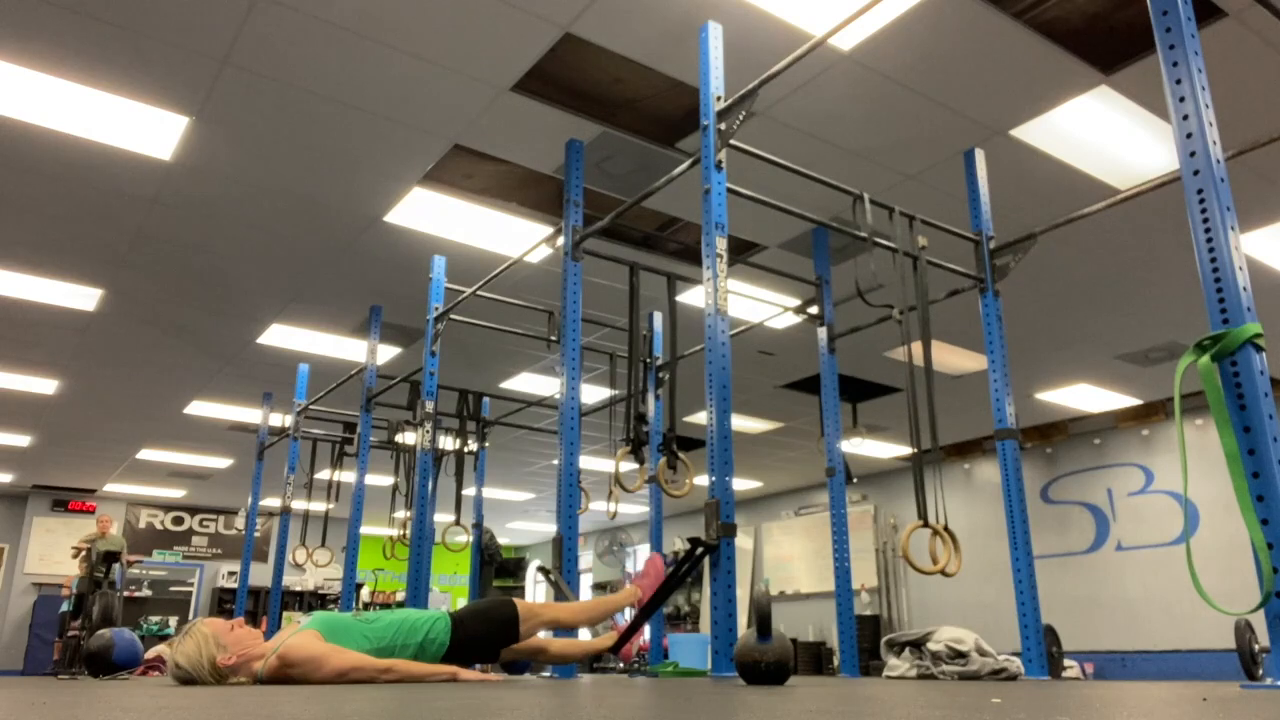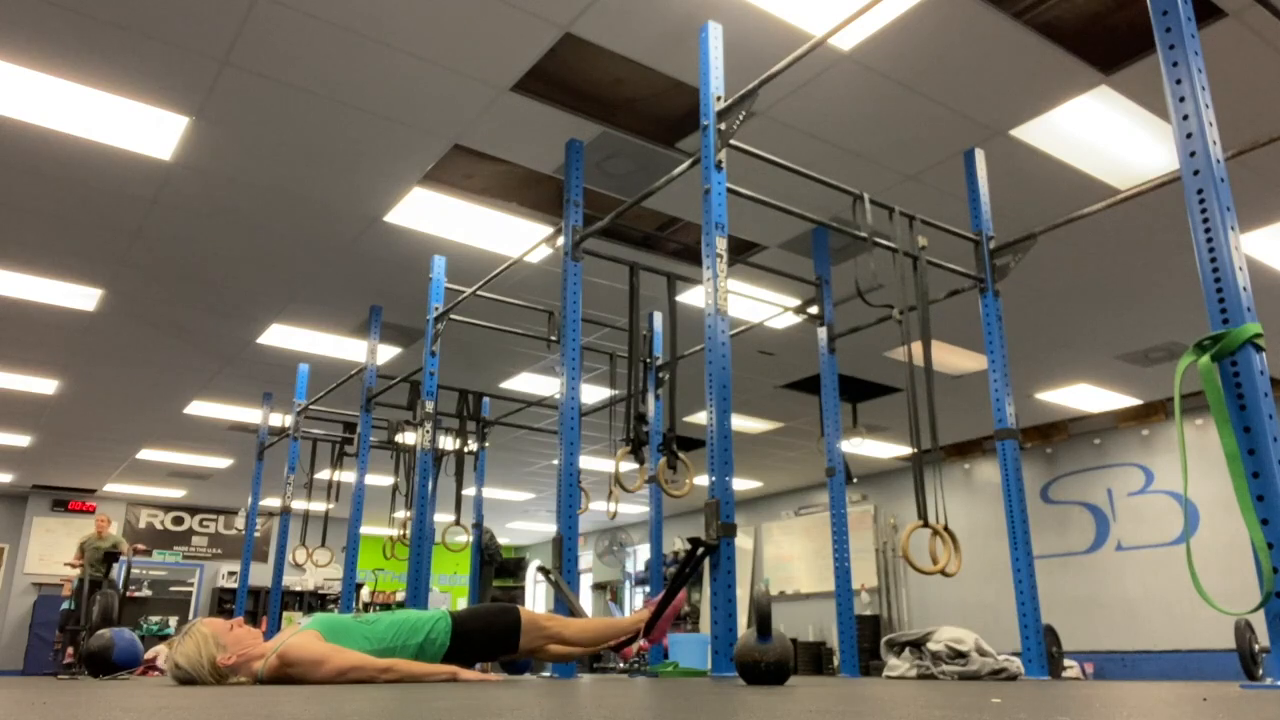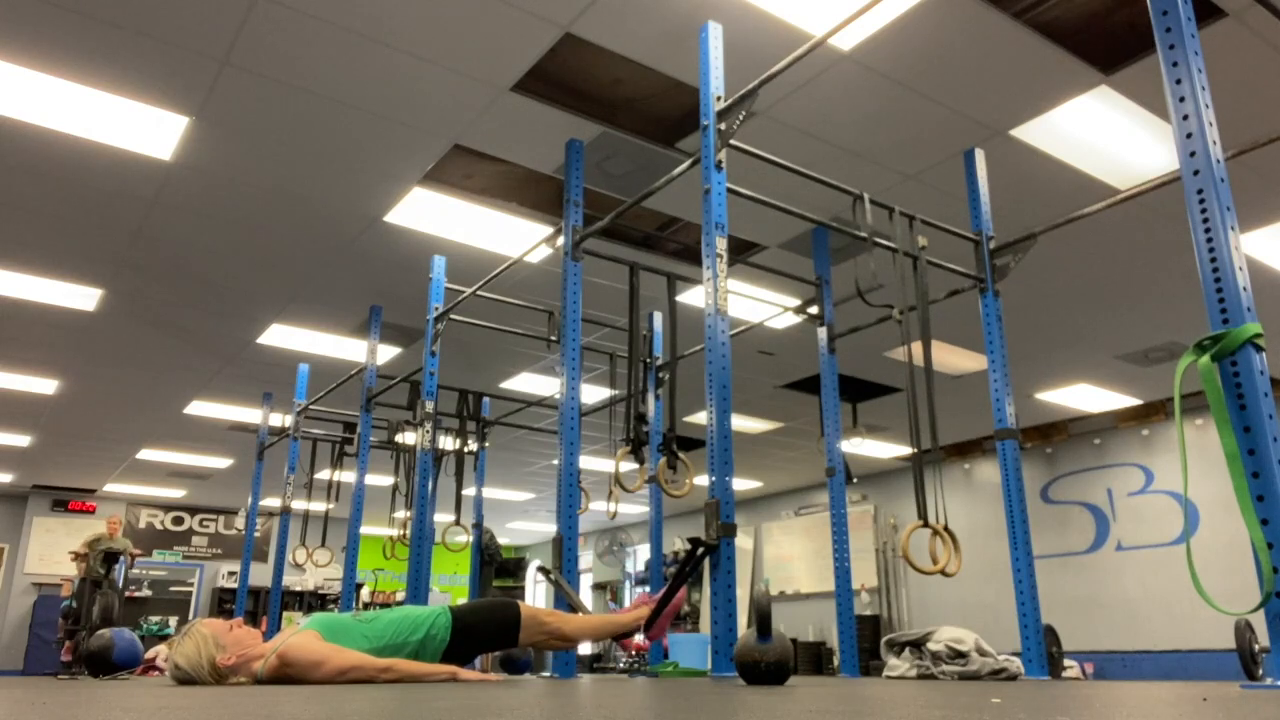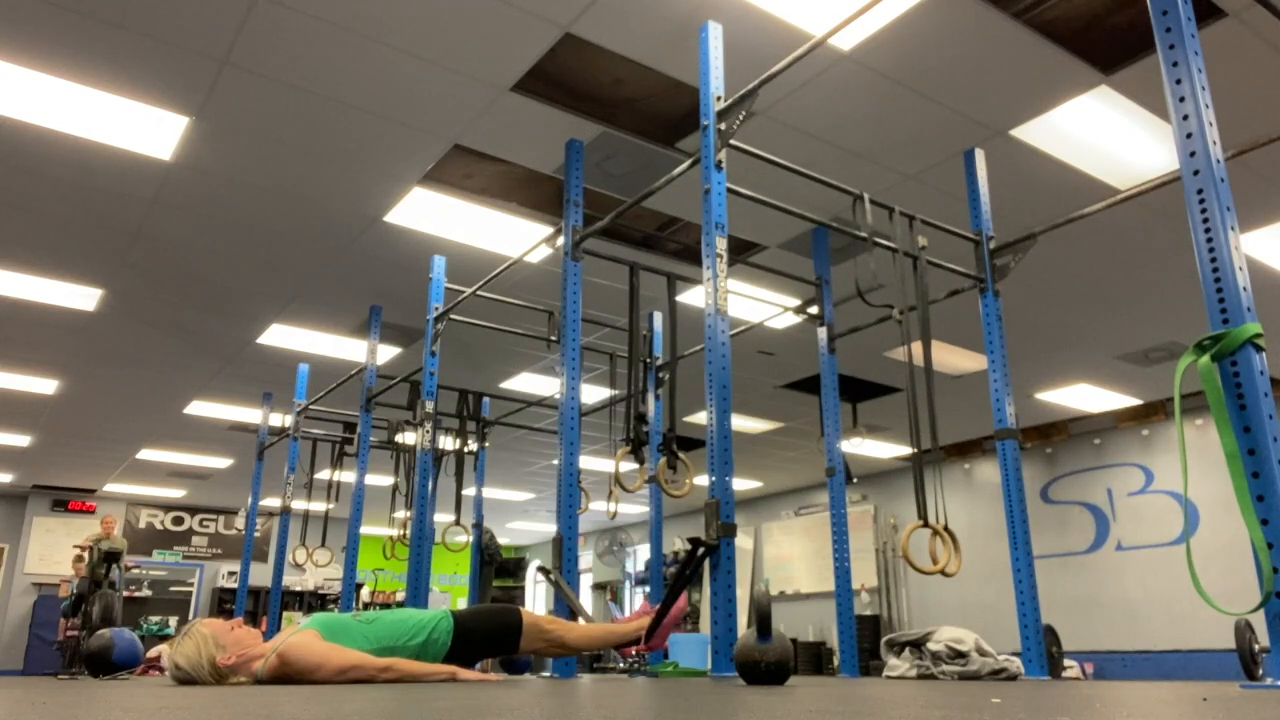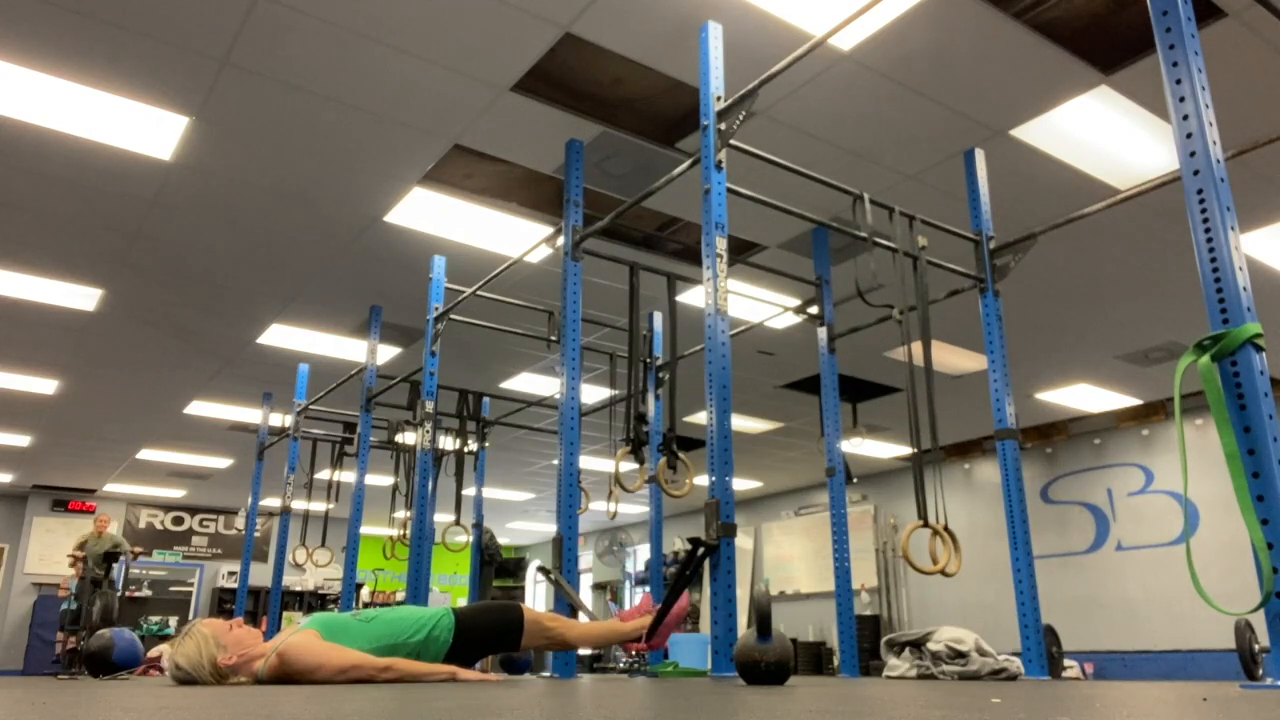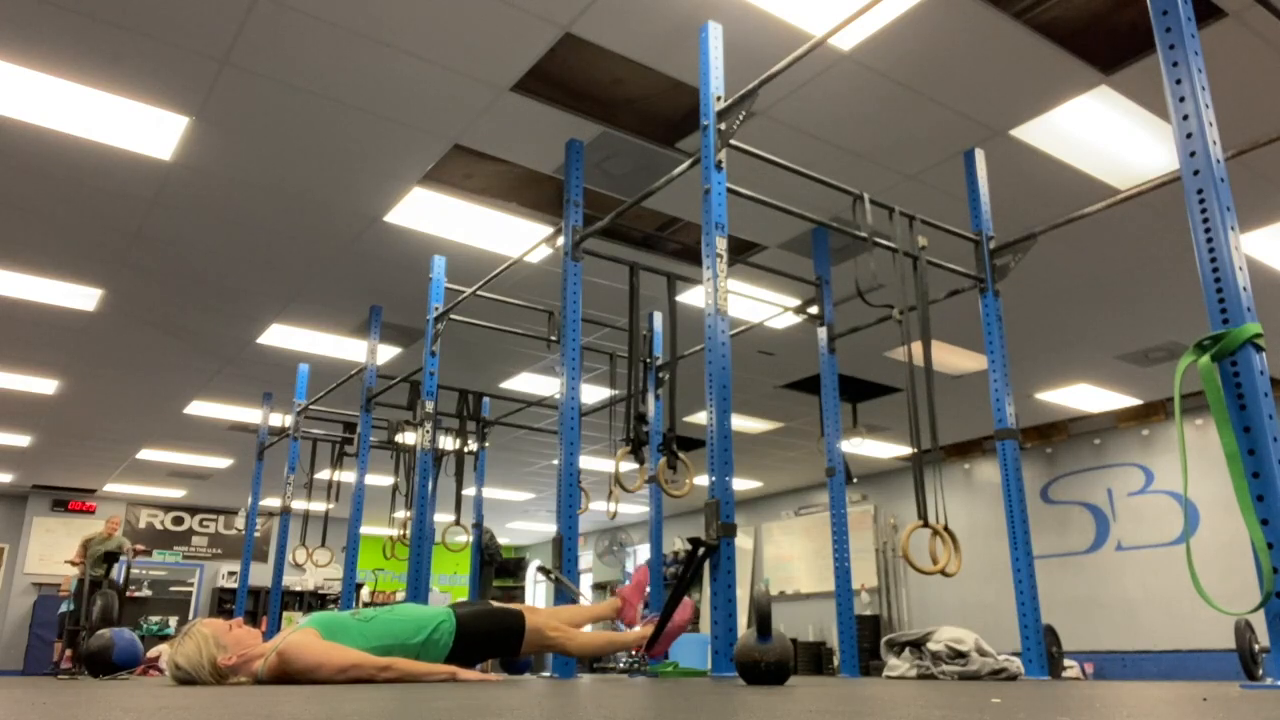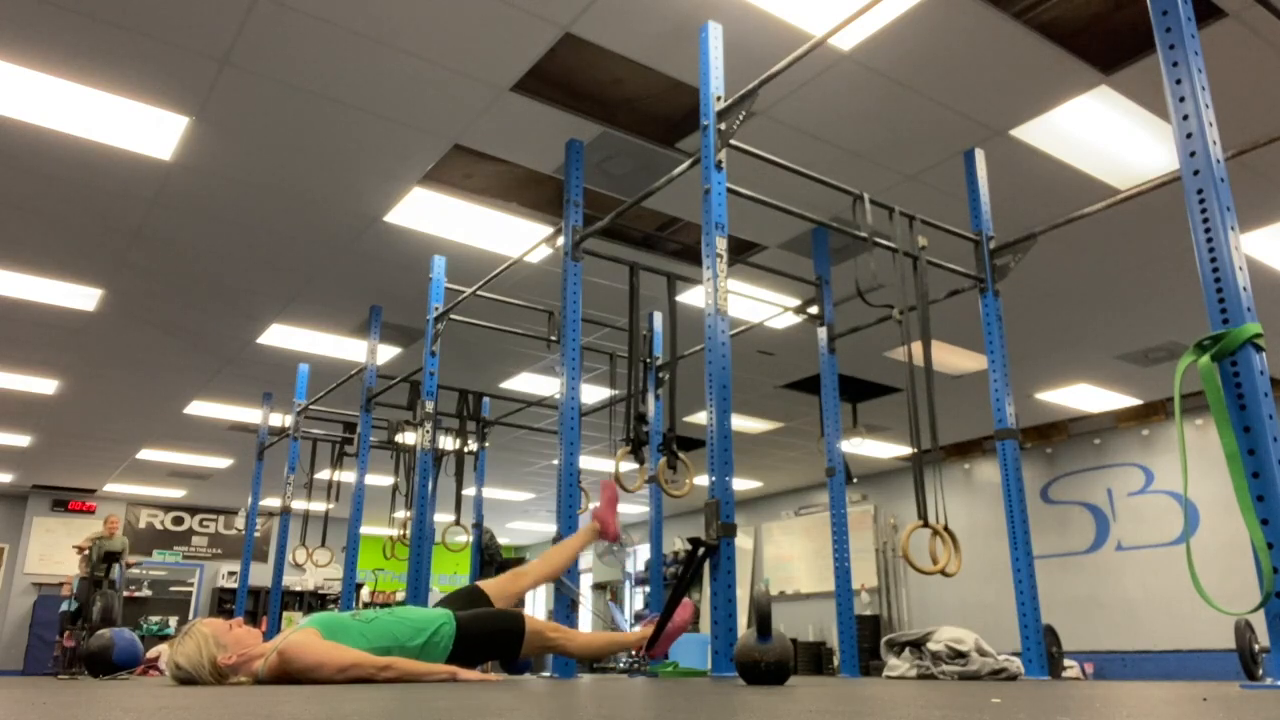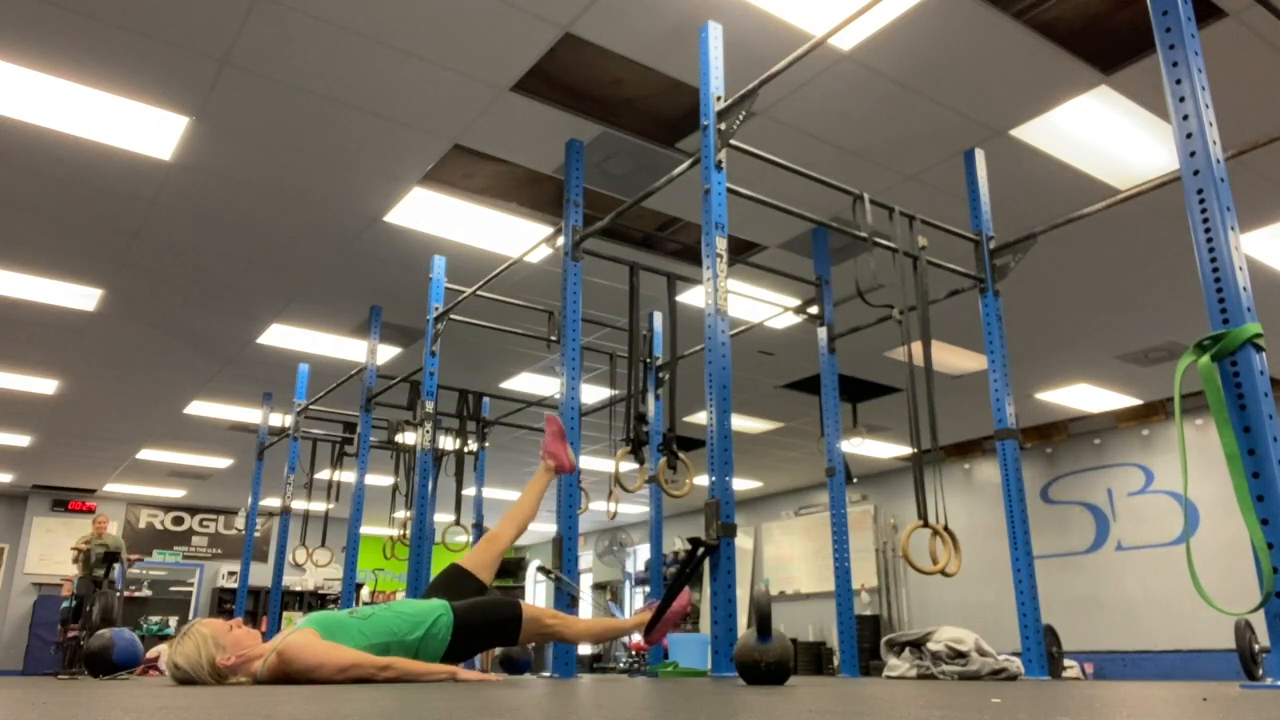
dt=0.3s
person 1, frame 1
left shoulder: (271, 657)
right shoulder: (289, 658)
right elbow: (382, 666)
right wrist: (458, 672)
left hip: (435, 629)
right hip: (443, 639)
left knee: (534, 646)
right knee: (543, 615)
left ankle: (609, 644)
right ankle: (637, 593)
person 1, frame 2
left shoulder: (275, 656)
right shoulder: (289, 658)
right elbow: (382, 669)
right wrist: (457, 673)
left hip: (438, 631)
right hip: (444, 637)
left knee: (536, 643)
right knee: (547, 626)
left ankle: (625, 639)
right ankle: (641, 622)
person 1, frame 3
left shoulder: (274, 655)
right shoulder: (289, 660)
right elbow: (382, 669)
right wrist: (457, 673)
left hip: (435, 627)
right hip: (444, 634)
left knee: (538, 634)
right knee: (546, 622)
left ankle: (629, 624)
right ankle: (643, 619)
person 1, frame 4
left shoulder: (276, 653)
right shoulder: (290, 657)
right elbow: (382, 668)
right wrist: (457, 673)
left hip: (436, 629)
right hip: (444, 637)
left knee: (540, 636)
right knee: (547, 629)
left ankle: (626, 632)
right ankle: (642, 631)
person 1, frame 5
left shoulder: (276, 651)
right shoulder: (289, 659)
right elbow: (380, 668)
right wrist: (457, 673)
left hip: (434, 624)
right hip: (443, 635)
left knee: (542, 628)
right knee: (548, 626)
left ankle: (627, 625)
right ankle: (644, 628)
person 1, frame 6
left shoulder: (277, 651)
right shoulder: (289, 656)
right elbow: (381, 668)
right wrist: (456, 673)
left hip: (436, 622)
right hip: (442, 638)
left knee: (534, 616)
right knee: (547, 631)
left ankle: (619, 606)
right ankle: (646, 635)
person 1, frame 7
left shoulder: (279, 646)
right shoulder: (290, 656)
right elbow: (382, 666)
right wrist: (457, 672)
left hip: (431, 624)
right hip: (444, 639)
left knee: (521, 579)
right knee: (553, 633)
left ankle: (596, 525)
right ankle: (646, 636)
person 1, frame 8
left shoulder: (278, 650)
right shoulder: (291, 657)
right elbow: (382, 668)
right wrist: (456, 673)
left hip: (427, 612)
right hip: (440, 633)
left knee: (496, 542)
right knee: (549, 621)
left ankle: (551, 466)
right ankle: (645, 622)
